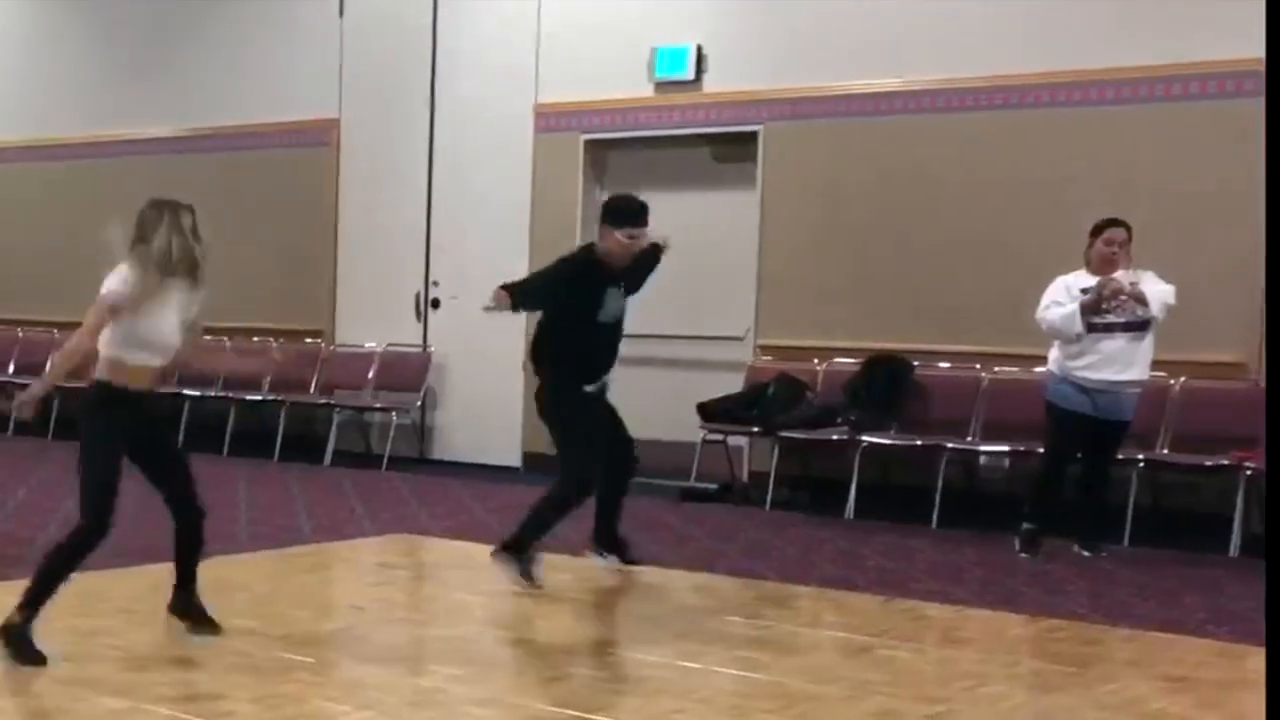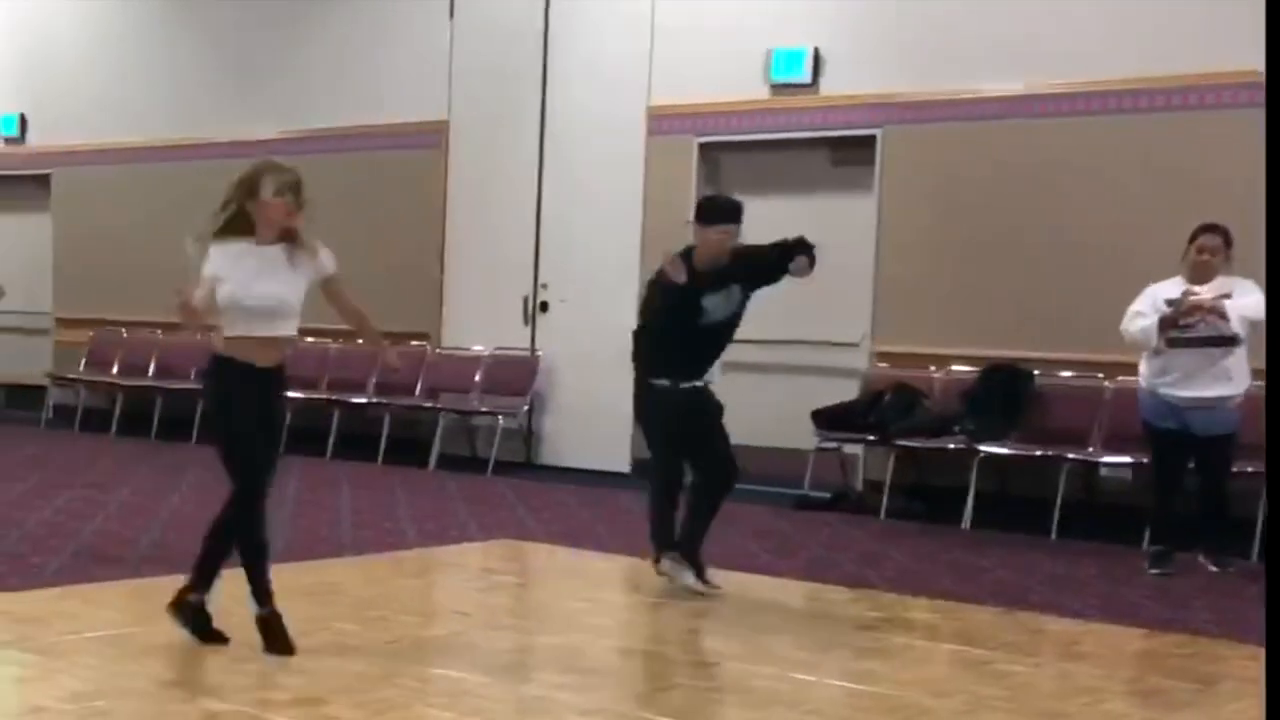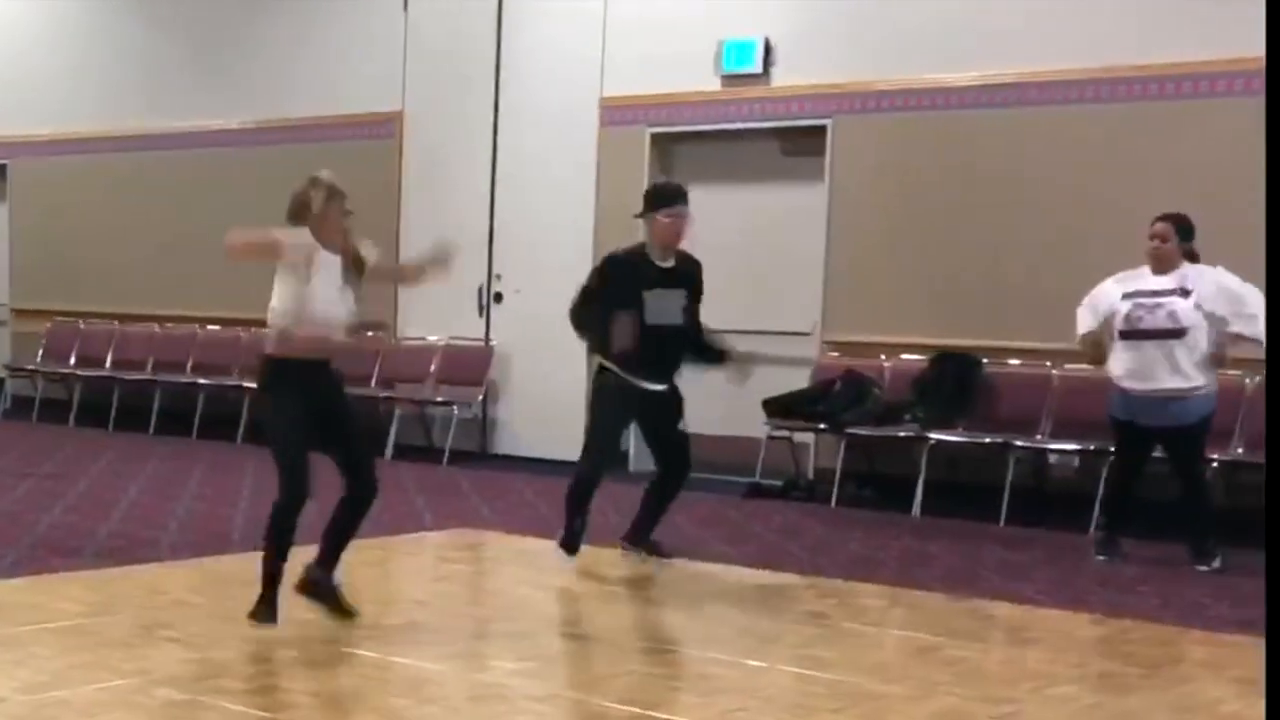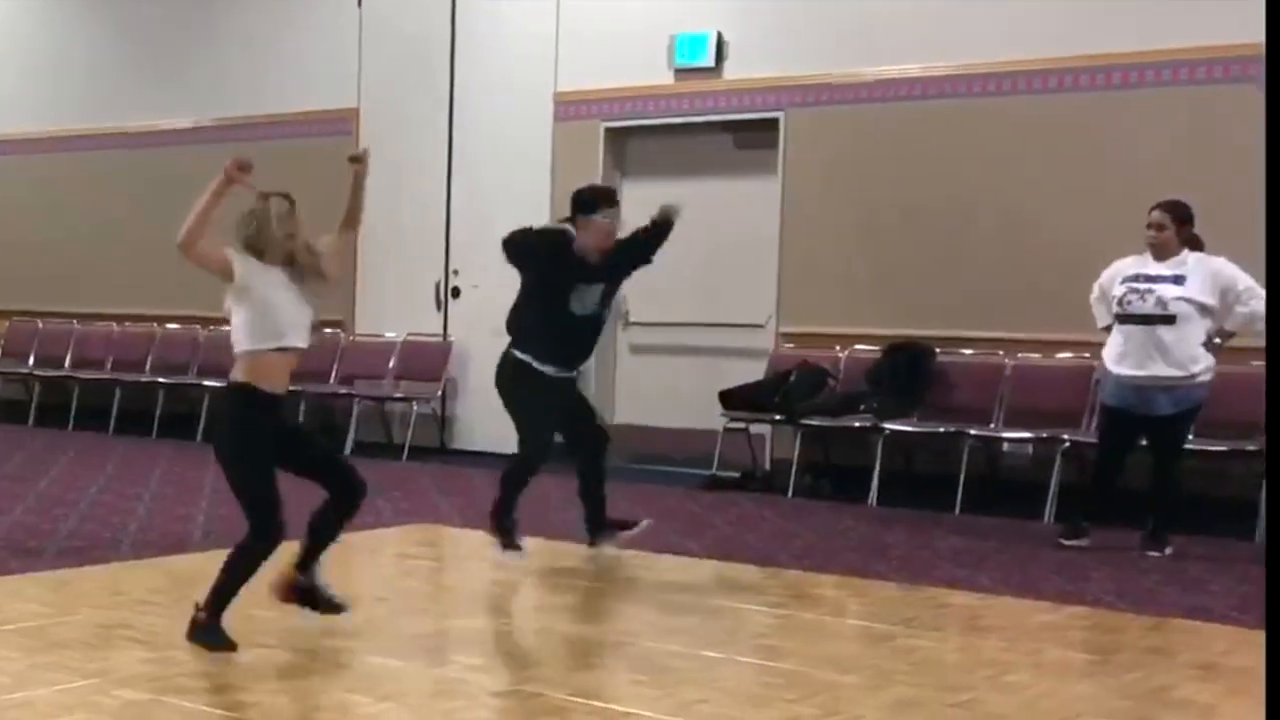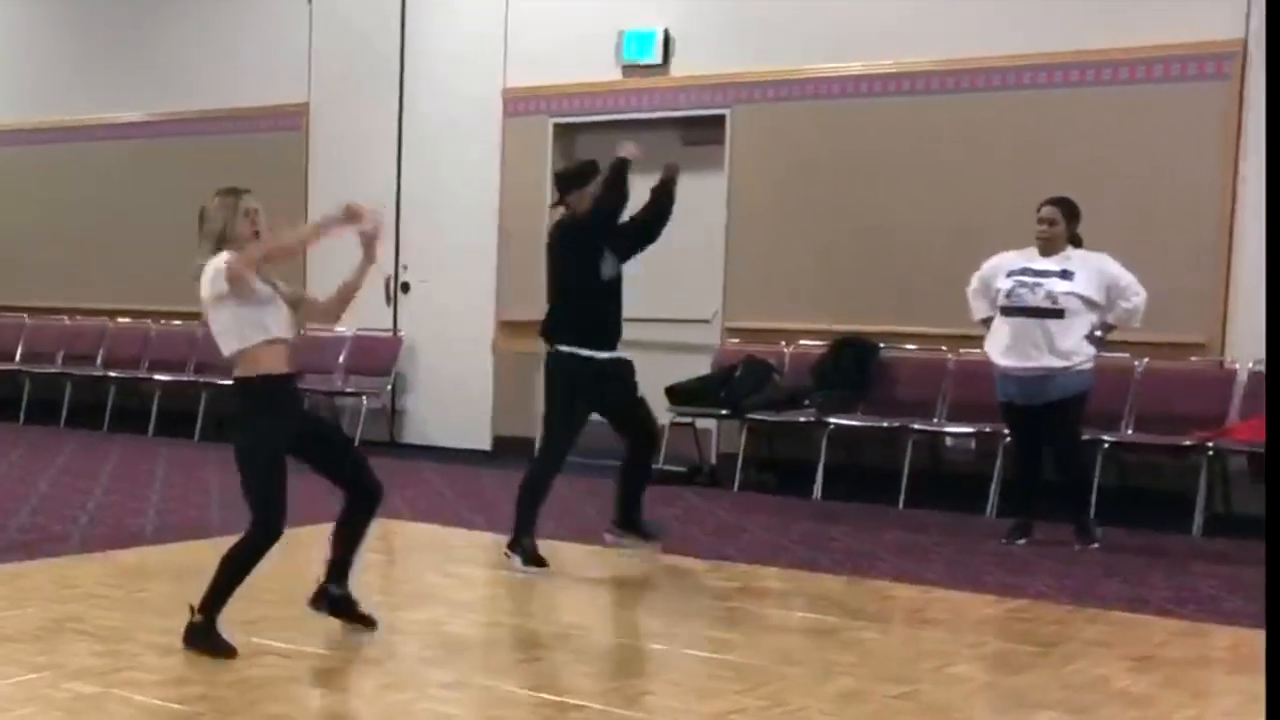
dt=1s
person 1, frame 1
left shoulder: (183, 288)
right shoulder: (130, 279)
left elbow: (194, 353)
right elbow: (86, 336)
left wrist: (247, 365)
right wrist: (42, 385)
left hip: (146, 409)
right hip: (109, 409)
left knee: (190, 511)
right knee: (95, 524)
left ankle: (185, 599)
person 1, frame 2
left shoulder: (309, 253)
right shoulder: (225, 253)
left elbow: (346, 308)
right elbow: (200, 317)
left wrist: (384, 347)
right wrist: (192, 308)
left hip: (270, 383)
right hip: (229, 379)
left knee: (248, 497)
right knee: (251, 496)
left ankle: (193, 596)
right ankle: (265, 610)
person 1, frame 3
left shoulder: (356, 254)
right shoulder: (297, 244)
left elbow: (400, 274)
right elbow: (235, 244)
left wrist: (429, 262)
right wrist: (284, 242)
left hip: (320, 377)
right hip: (286, 380)
left knee: (364, 483)
right knee: (295, 489)
left ankle: (319, 574)
right ankle: (269, 593)
person 1, frame 4
left shoulder: (300, 269)
right shoulder: (242, 268)
left elbow: (346, 231)
right elbow: (186, 245)
left wrist: (358, 179)
right wrist: (224, 185)
left hip: (275, 414)
right hip: (241, 412)
left knee: (349, 487)
right knee: (267, 526)
left ankle: (301, 578)
right ankle: (206, 617)
person 1, frame 5
left shoulder: (264, 283)
right shoulder: (223, 268)
left elbow: (327, 312)
right elbow: (278, 250)
left wrist: (366, 259)
right wrist: (336, 220)
left hip: (288, 402)
right hip: (257, 402)
left knee: (365, 488)
right knee: (268, 524)
left ankle: (334, 590)
right ankle: (202, 622)
person 2, frame 1
left shoulder: (621, 268)
right shoulder: (577, 269)
right elbow: (537, 287)
left wrist: (653, 254)
right wrist: (509, 296)
left hip: (588, 390)
right hip: (564, 392)
left knee: (622, 460)
right knee: (583, 476)
left ankle: (606, 539)
right ankle: (515, 549)
person 2, frame 2
left shoulder: (742, 264)
right shoulder: (673, 276)
left elbow: (788, 253)
right elbow: (652, 330)
left wrist: (802, 256)
right wrist: (673, 287)
left hip: (693, 390)
right hip: (658, 390)
left knee: (720, 471)
right knee: (669, 475)
left ankle: (685, 555)
right ankle: (668, 552)
person 2, frame 3
left shoulder: (689, 271)
right shoulder: (620, 267)
right elbow: (583, 313)
left wrist: (721, 356)
right wrist: (606, 333)
left hip: (660, 388)
right hip: (617, 384)
left knee: (676, 464)
right knee: (596, 460)
left ankle: (638, 535)
right ankle: (571, 536)
person 2, frame 4
left shoulder: (612, 261)
right shoulder: (554, 252)
left elbow: (641, 246)
right elbow: (514, 245)
left wrist: (663, 224)
right wrist: (567, 240)
left hip: (561, 375)
right hip: (523, 372)
left knee: (592, 441)
right knee: (537, 446)
left ankle: (599, 525)
right ankle: (502, 519)
person 2, frame 5
left shoulder: (608, 235)
right shoulder: (568, 234)
left elbow: (647, 225)
right elbow: (604, 211)
left wrist: (666, 185)
right wrist: (622, 163)
left hip: (606, 360)
right hip: (571, 362)
left knee: (644, 435)
right knee: (553, 451)
left ankle: (626, 521)
right ankle: (520, 540)
person 3, frame 1
left shoulder: (1143, 280)
right shoulder: (1068, 283)
left elbow: (1165, 297)
right elbow: (1049, 320)
left wrist: (1131, 292)
right wrist: (1091, 303)
left hip: (1120, 392)
right hip: (1071, 387)
left knee: (1099, 467)
right knee: (1057, 459)
left ankle: (1089, 535)
right ankle: (1032, 527)
person 3, frame 2
left shoulder: (1240, 289)
right shoulder: (1159, 292)
left elbow: (1254, 310)
right elbow: (1133, 330)
left wrist: (1212, 306)
right wrist: (1173, 317)
left hip: (1218, 406)
right hip: (1165, 403)
left knee: (1215, 481)
right knee: (1166, 480)
left ankle: (1212, 547)
right ankle: (1161, 548)
person 3, frame 3
left shoulder: (1208, 280)
right shoulder: (1123, 282)
left elbow: (1253, 306)
right elbow: (1089, 307)
left wrist: (1225, 344)
right wrist: (1091, 337)
left hip: (1188, 398)
right hip: (1131, 397)
left knee: (1191, 475)
right knee: (1124, 470)
left ankle: (1203, 546)
right ankle: (1108, 534)
person 3, frame 4
left shoulder: (1210, 270)
right shoulder: (1125, 268)
left elbow: (1252, 300)
right elbow: (1099, 297)
left wrist: (1216, 340)
left hip: (1177, 386)
right hip: (1121, 382)
left knee: (1166, 462)
right knee: (1108, 456)
left ankle: (1158, 534)
right ankle: (1080, 522)
person 3, frame 5
left shoulder: (1094, 266)
right shoulder: (1007, 262)
left elbow: (1133, 296)
right elbow: (978, 288)
left wrist: (1098, 334)
right wrist: (993, 328)
left hip: (1065, 375)
right hip: (1013, 374)
left knee: (1066, 450)
right knee: (1024, 451)
left ankle: (1083, 522)
right ankle: (1022, 520)
